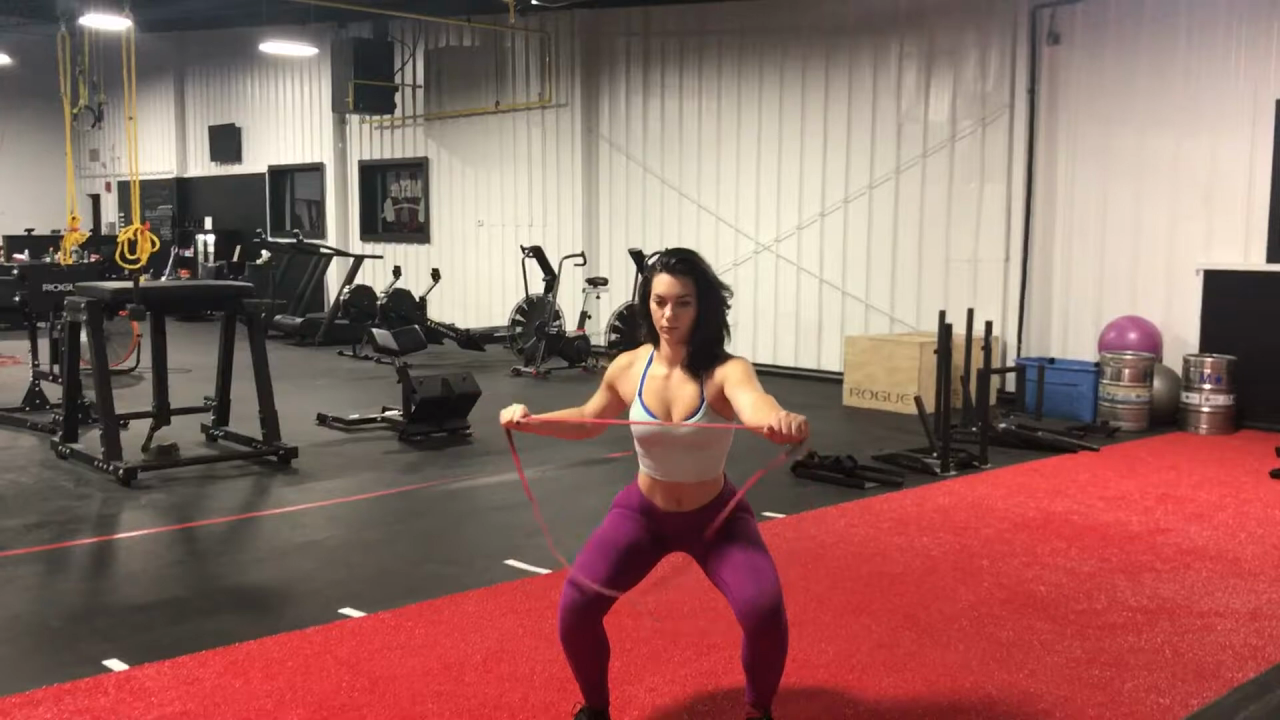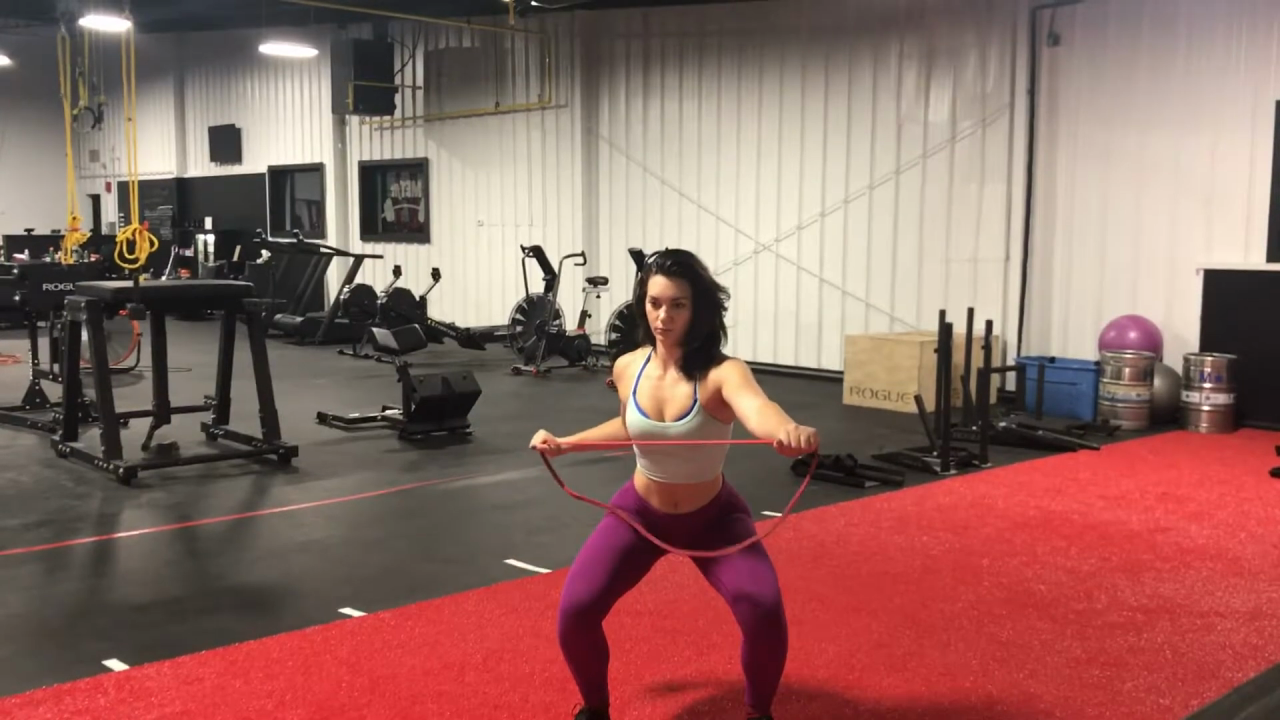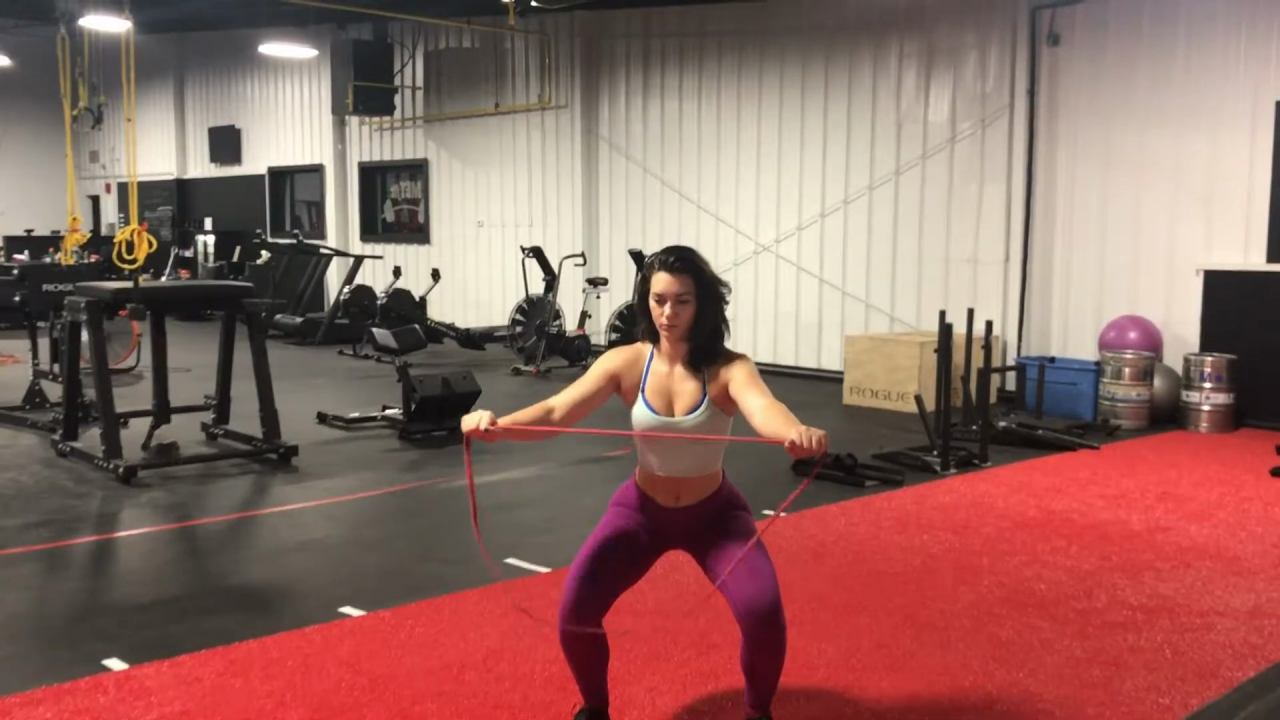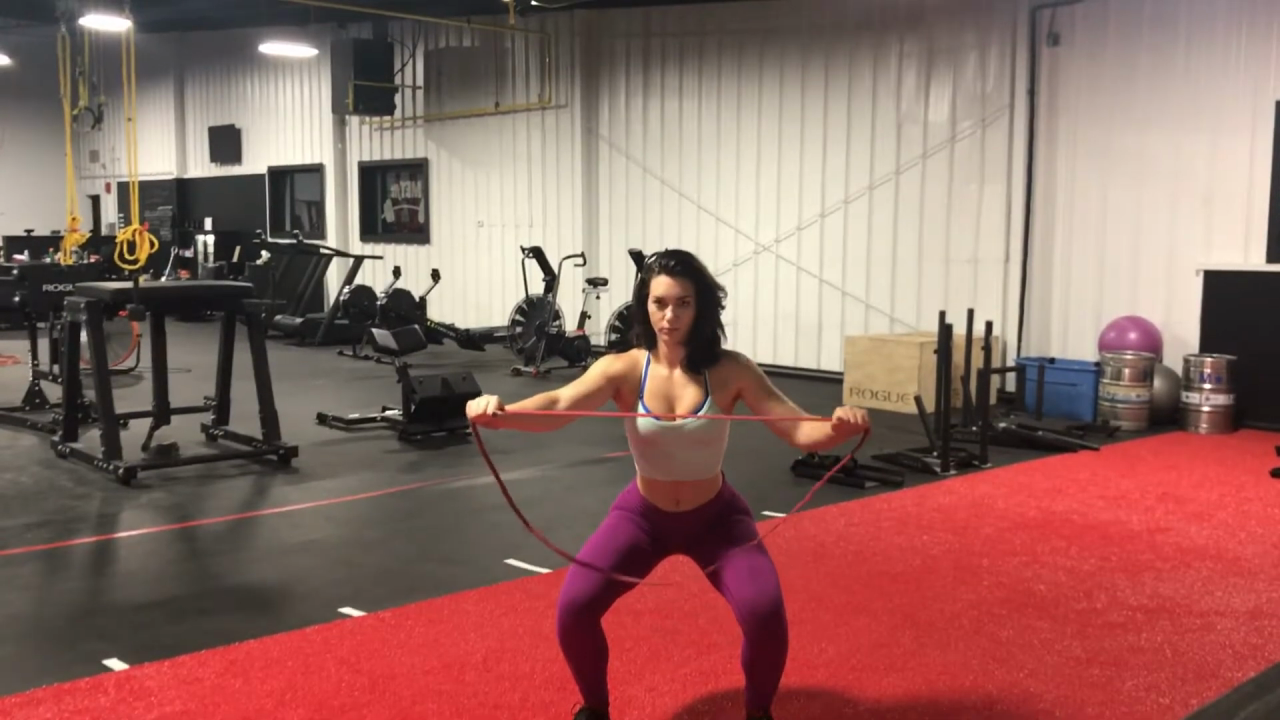
dt=0.7s
person 1, frame 1
left shoulder: (728, 371)
right shoulder: (627, 367)
left elbow: (756, 403)
right elbow: (592, 420)
left wrist: (780, 420)
right wrist: (532, 421)
left hip: (715, 516)
right hip: (642, 511)
left knee: (765, 612)
right knee: (577, 607)
person 1, frame 2
left shoulder: (723, 373)
right shoulder: (627, 368)
left elbow: (758, 409)
left wrist: (789, 432)
right wrist: (563, 444)
left hip: (714, 517)
right hip: (640, 511)
left knee: (766, 616)
right knee: (575, 611)
person 1, frame 3
left shoulder: (730, 369)
right shoulder: (625, 362)
left elbow: (765, 408)
right elbow: (557, 411)
left wrist: (799, 434)
right wrist: (496, 425)
left hip: (714, 512)
right hip: (641, 509)
left knee: (763, 611)
right knee: (575, 609)
person 1, frame 4
left shoulder: (731, 370)
right shoulder: (622, 369)
left elbow: (799, 429)
right elbow: (559, 405)
left wrist: (841, 425)
right wrist: (502, 414)
left hip: (716, 516)
right hip: (642, 513)
left knee: (765, 614)
right knee: (574, 607)
